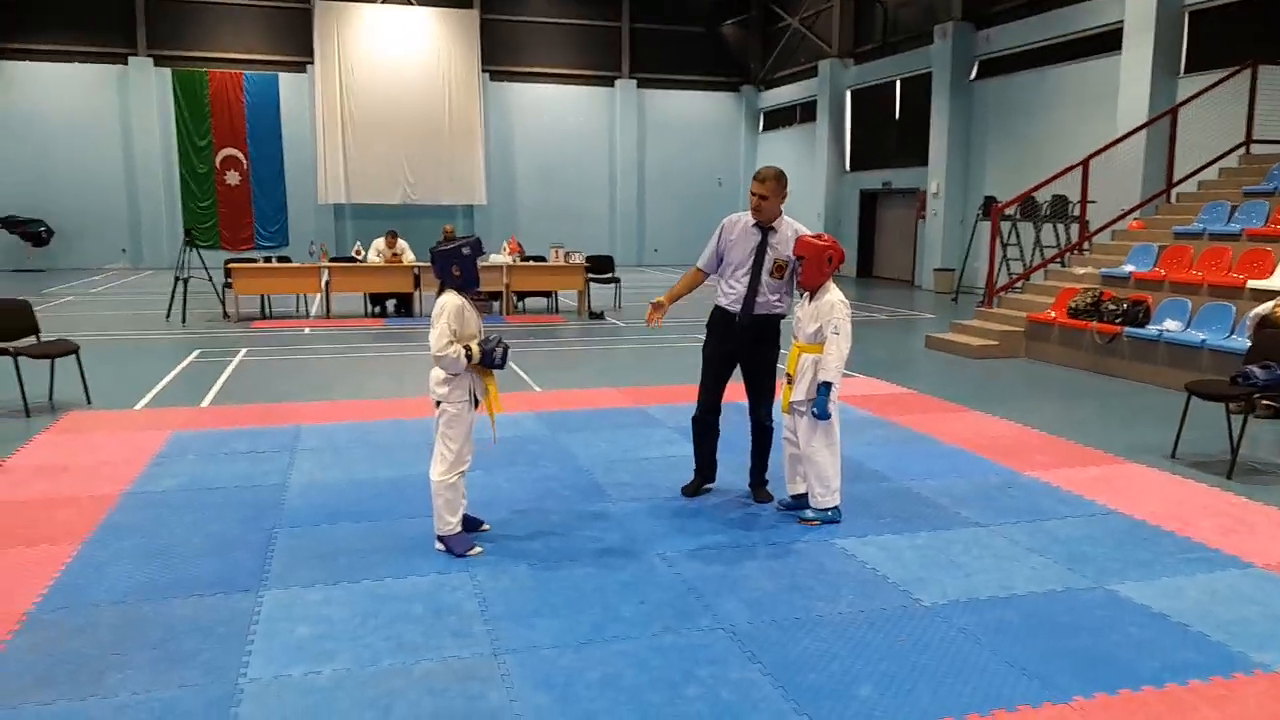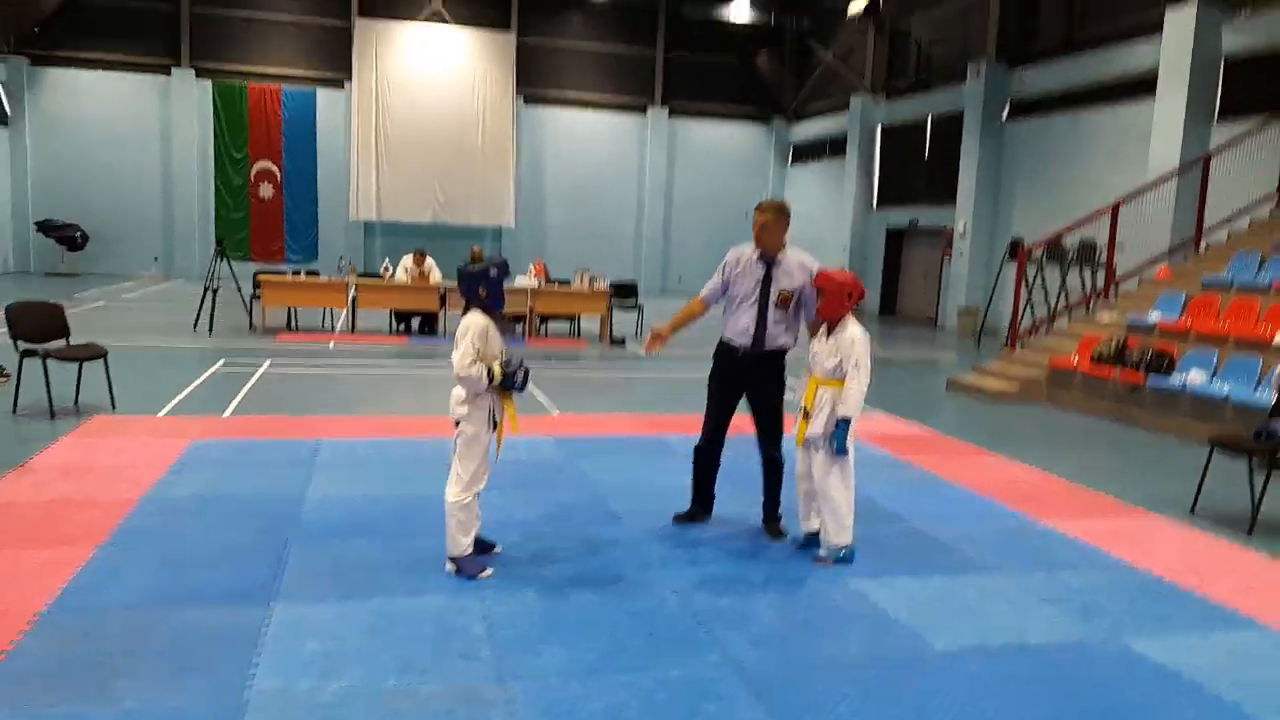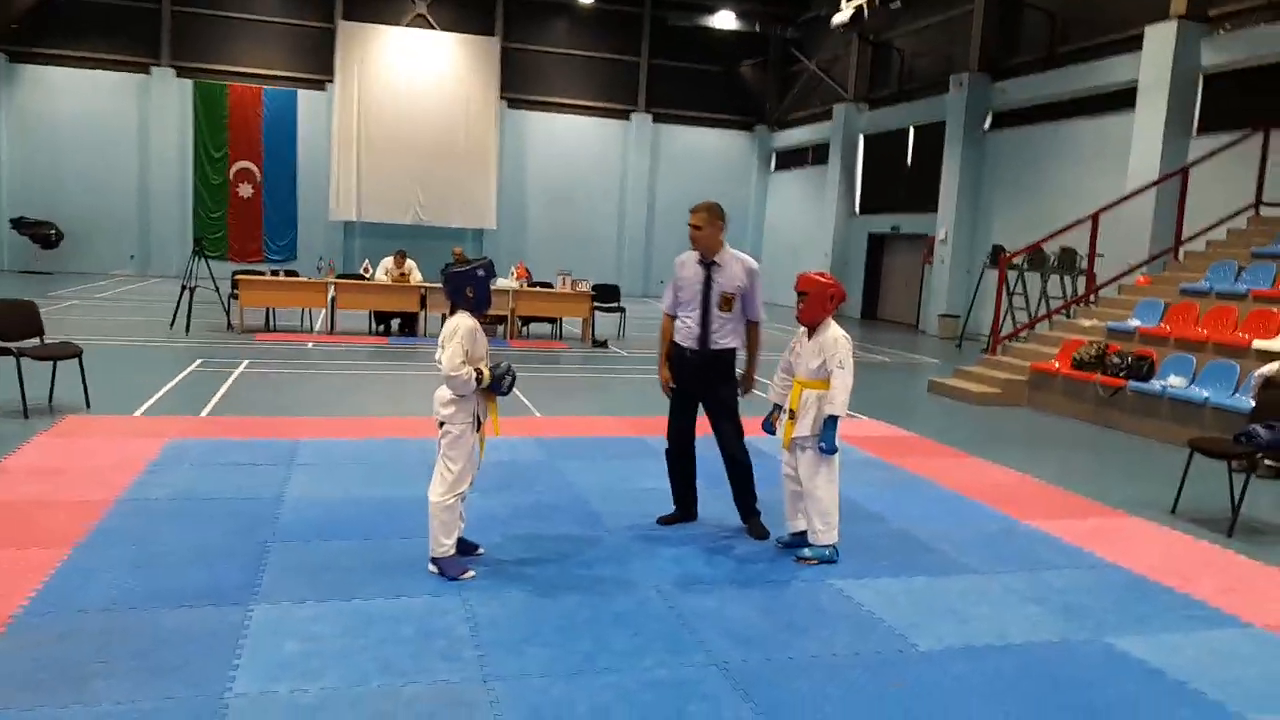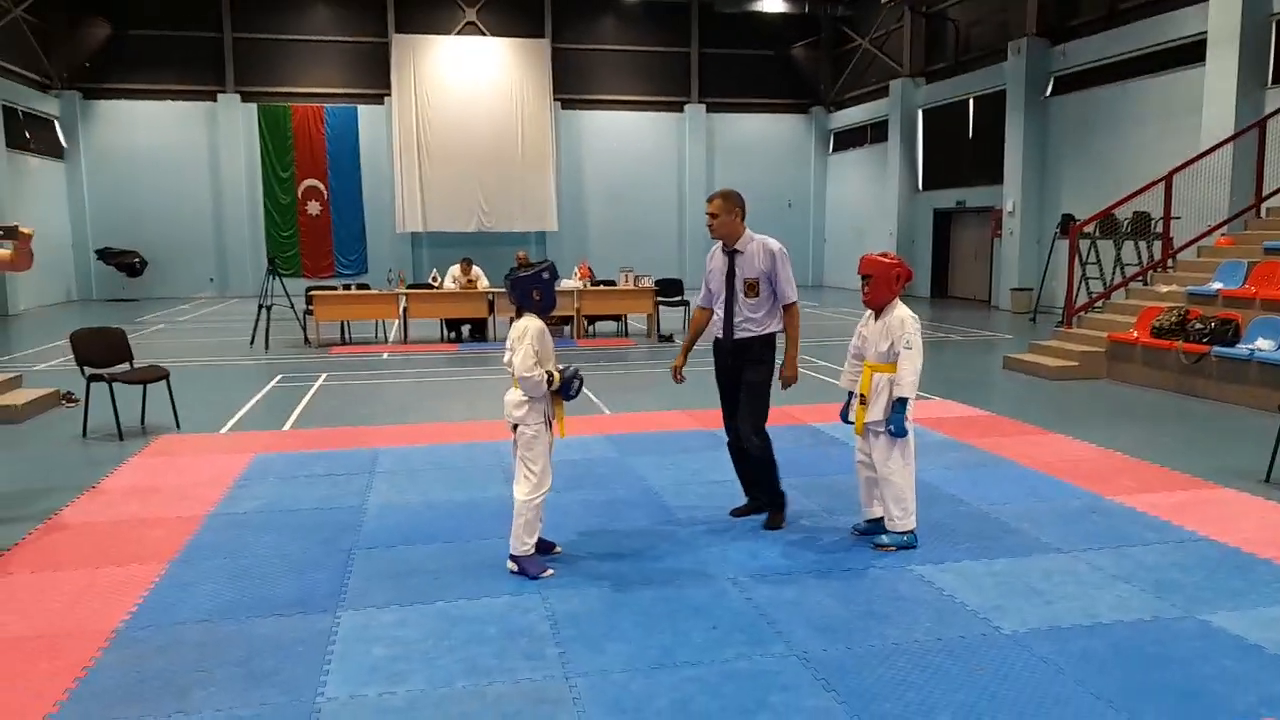
dt=0.3s
person 1, frame 1
left shoulder: (798, 237)
right shoulder: (731, 225)
right elbow: (702, 269)
right wrist: (667, 300)
left hip: (764, 330)
right hip: (724, 323)
left knee: (762, 412)
right knee: (707, 406)
left ankle: (758, 481)
right ankle: (704, 473)
person 1, frame 2
left shoulder: (803, 269)
right shoulder: (735, 259)
left elbow: (815, 321)
right elbow: (703, 301)
right wrist: (668, 329)
left hip: (768, 363)
right hip: (730, 357)
left knee: (770, 445)
right knee: (710, 437)
left ankle: (770, 517)
right ankle: (700, 505)
person 1, frame 3
left shoulder: (745, 268)
right shoulder: (683, 264)
left elbow: (753, 321)
right elbow: (670, 316)
left wrist: (750, 368)
right wrist: (663, 364)
left hip: (719, 364)
right hip: (682, 360)
left knee: (732, 443)
right knee: (678, 441)
left ankle: (750, 514)
right ankle: (685, 507)
person 1, frame 4
left shoulder: (770, 251)
right shoulder: (714, 256)
left elbow: (789, 306)
right elbow: (704, 308)
left wrist: (790, 359)
right wrist: (684, 352)
left hip: (757, 349)
right hip: (724, 350)
left knee: (751, 430)
right knee: (734, 432)
left ankle: (775, 501)
right ankle: (758, 497)
person 2, frame 1
left shoulder: (460, 301)
right shoulder: (451, 304)
right elbow: (441, 352)
left wrist: (484, 351)
right wrist: (478, 354)
left hip: (462, 388)
right hip: (454, 390)
left knee: (458, 457)
right knee: (449, 460)
left ankle: (456, 515)
right ankle: (447, 532)
person 2, frame 2
left shoulder: (482, 321)
right shoulder: (477, 323)
right elbow: (465, 371)
left wrist: (504, 373)
right wrist: (500, 374)
left hip: (482, 408)
right hip: (474, 409)
left knee: (474, 478)
right knee: (465, 481)
left ankle: (468, 537)
right ankle: (459, 553)
person 2, frame 3
left shoulder: (464, 322)
right shoulder: (465, 325)
right elbow: (453, 372)
left wrist: (488, 375)
right wrist: (486, 377)
left hip: (465, 409)
right hip: (458, 411)
left knee: (460, 479)
right knee: (449, 482)
left ankle: (451, 538)
right ankle: (442, 554)
person 2, frame 4
left shoulder: (523, 324)
right shoulder: (534, 327)
left elbow: (512, 363)
right elbow: (526, 374)
left wrist: (555, 375)
right wrist: (556, 380)
left hip: (530, 408)
right hip: (530, 410)
left knee: (531, 478)
right knee: (534, 482)
left ankle: (530, 538)
right ankle: (521, 553)
person 3, frame 1
left shoulder: (834, 303)
right shoulder: (808, 298)
left elbow: (836, 350)
left wrist: (824, 391)
left hip: (816, 384)
right hip: (798, 380)
left knee: (817, 443)
right knee: (792, 439)
left ankle: (827, 505)
right ankle: (800, 492)
person 3, frame 2
left shoulder: (854, 337)
right shoulder: (823, 333)
left elbow: (856, 385)
left wrist: (843, 427)
right wrist: (803, 412)
left hip: (833, 420)
right hip: (812, 415)
left knee: (832, 480)
right knee: (806, 475)
left ankle: (839, 544)
right ankle: (814, 530)
person 3, frame 3
left shoulder: (836, 339)
right shoulder: (802, 335)
left elbow: (840, 385)
right elbow: (785, 374)
left wrist: (830, 426)
right wrist: (775, 411)
left hip: (818, 420)
right hip: (796, 416)
left knee: (818, 480)
right knee: (792, 475)
left ankle: (825, 543)
right ankle: (799, 530)
person 3, frame 4
left shoulder: (904, 319)
right shoulder: (869, 318)
left elbow: (909, 367)
right elbow: (855, 359)
left wrist: (899, 409)
right wrist: (850, 397)
left hip: (889, 403)
right hip: (867, 401)
left knee: (893, 466)
right knee: (866, 462)
left ankle: (903, 529)
right ankle: (876, 516)
